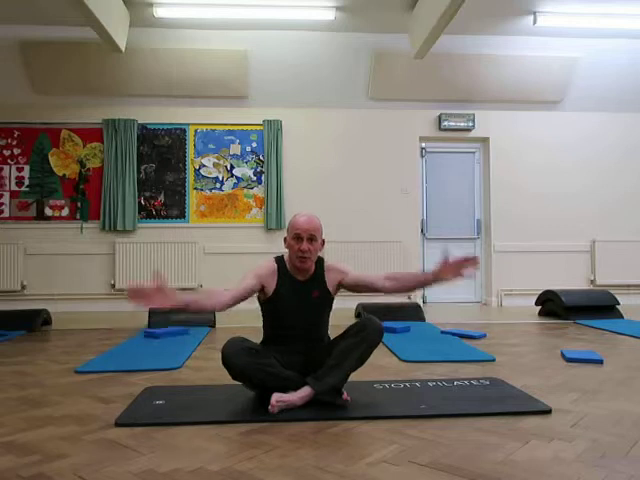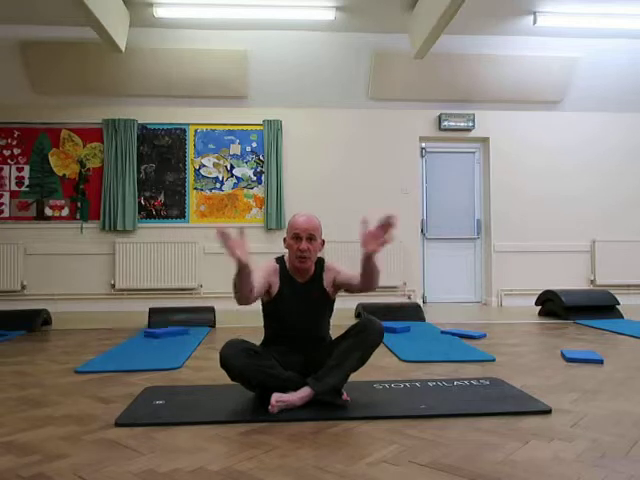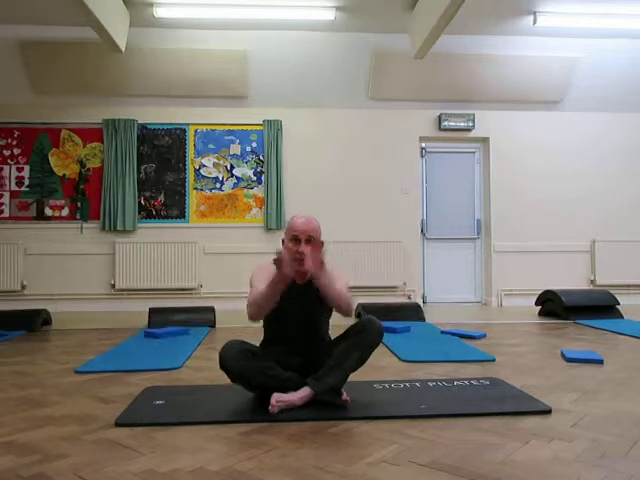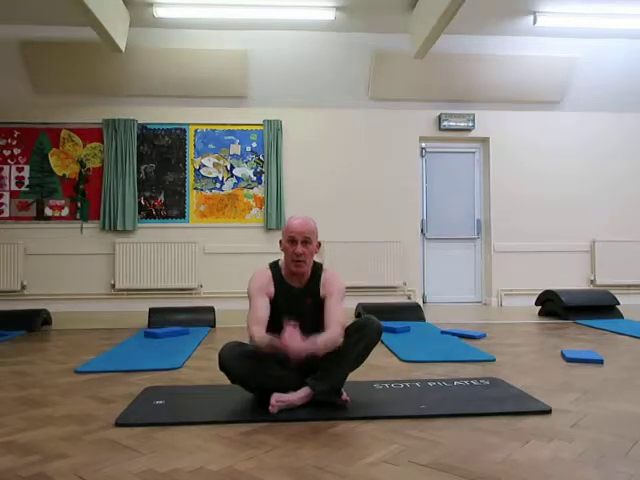
dt=0.2s
person 1, frame 1
left shoulder: (332, 273)
right shoulder: (268, 272)
left elbow: (384, 284)
right elbow: (224, 299)
left wrist: (434, 276)
right wrist: (177, 300)
left hip: (319, 359)
right hip: (276, 360)
left knee: (371, 326)
right knee: (233, 350)
left ankle: (304, 392)
right ankle: (321, 389)
person 1, frame 2
left shoulder: (329, 274)
right shoulder: (271, 272)
left elbow: (366, 285)
right elbow: (244, 298)
left wrist: (368, 257)
right wrist: (243, 265)
left hip: (320, 359)
right hip: (277, 360)
left knee: (372, 328)
right knee: (231, 353)
left ankle: (304, 393)
right ankle: (322, 388)
person 1, frame 3
left shoulder: (329, 275)
right shoulder: (267, 273)
left elbow: (347, 310)
right elbow: (253, 314)
left wrist: (318, 275)
right wrist: (281, 278)
left hip: (319, 360)
right hip: (276, 360)
left knee: (372, 327)
right knee: (231, 353)
left ankle: (304, 394)
right ankle: (320, 389)
person 1, frame 4
left shoulder: (330, 279)
right shoulder: (263, 278)
left elbow: (336, 335)
right elbow: (255, 333)
left wrist: (305, 346)
right wrist: (281, 344)
left hip: (317, 360)
right hip: (276, 361)
left knee: (370, 326)
right knee: (230, 355)
left ankle: (304, 394)
right ankle: (320, 389)
